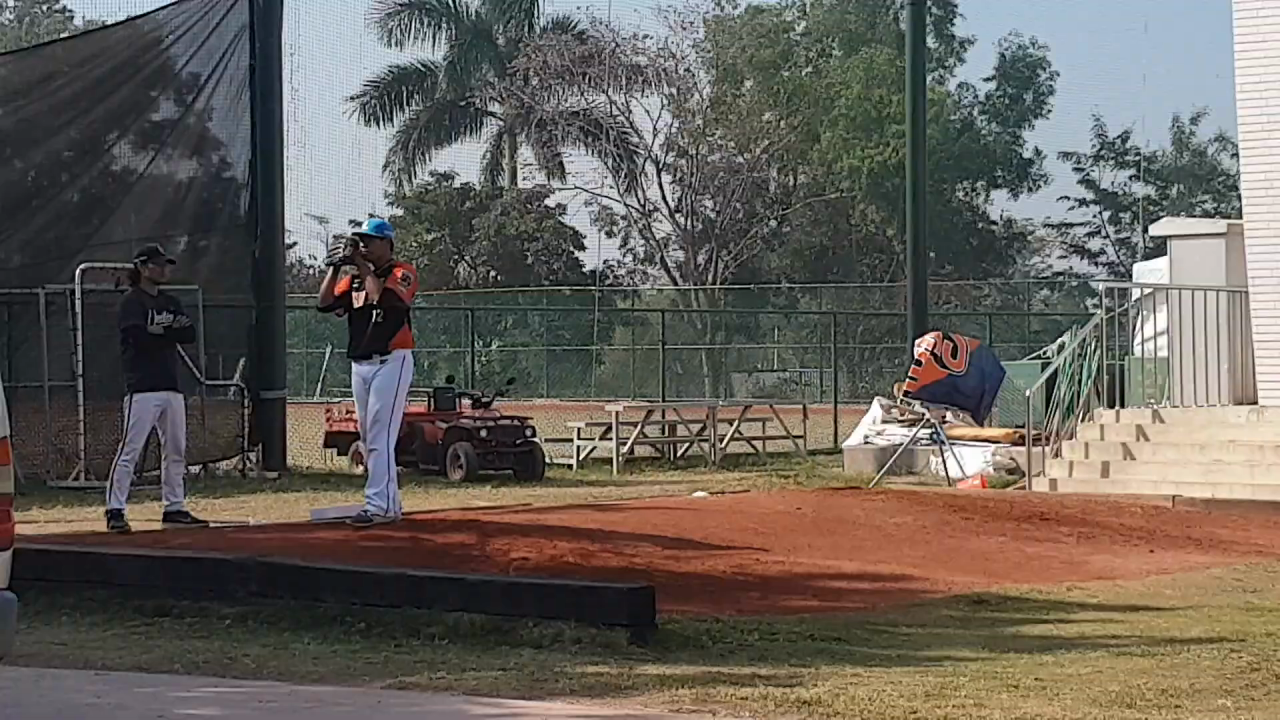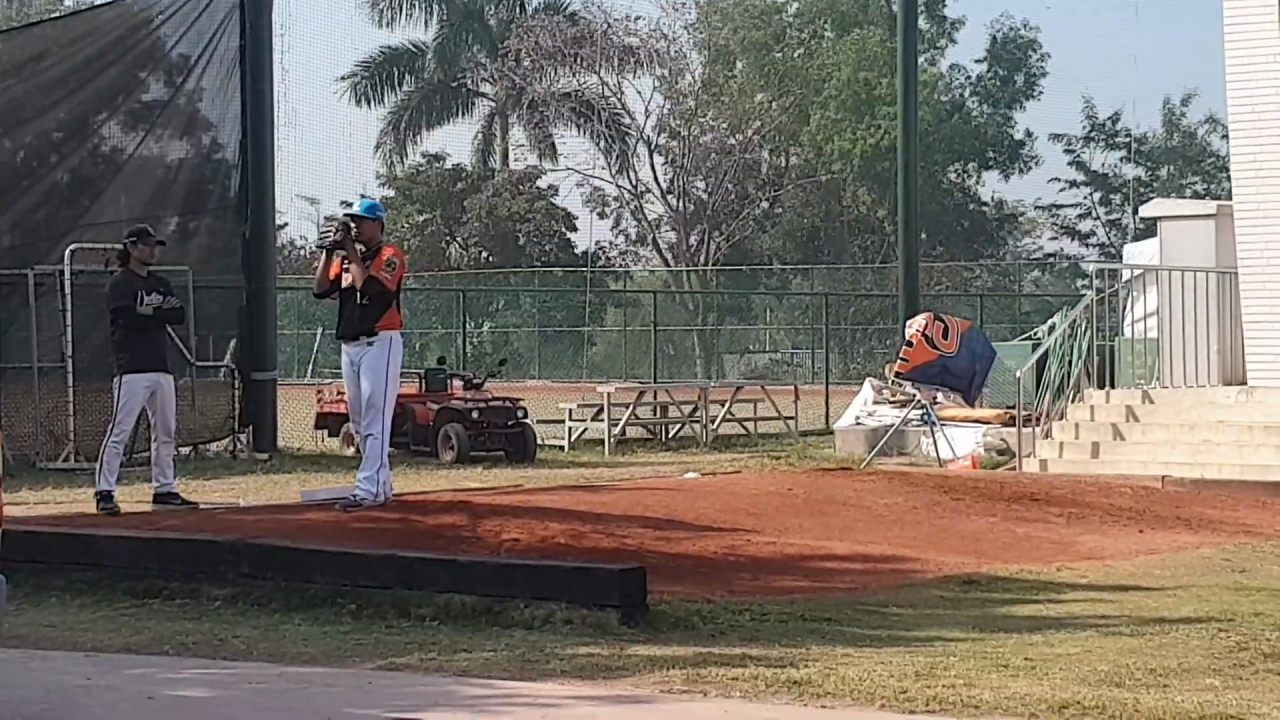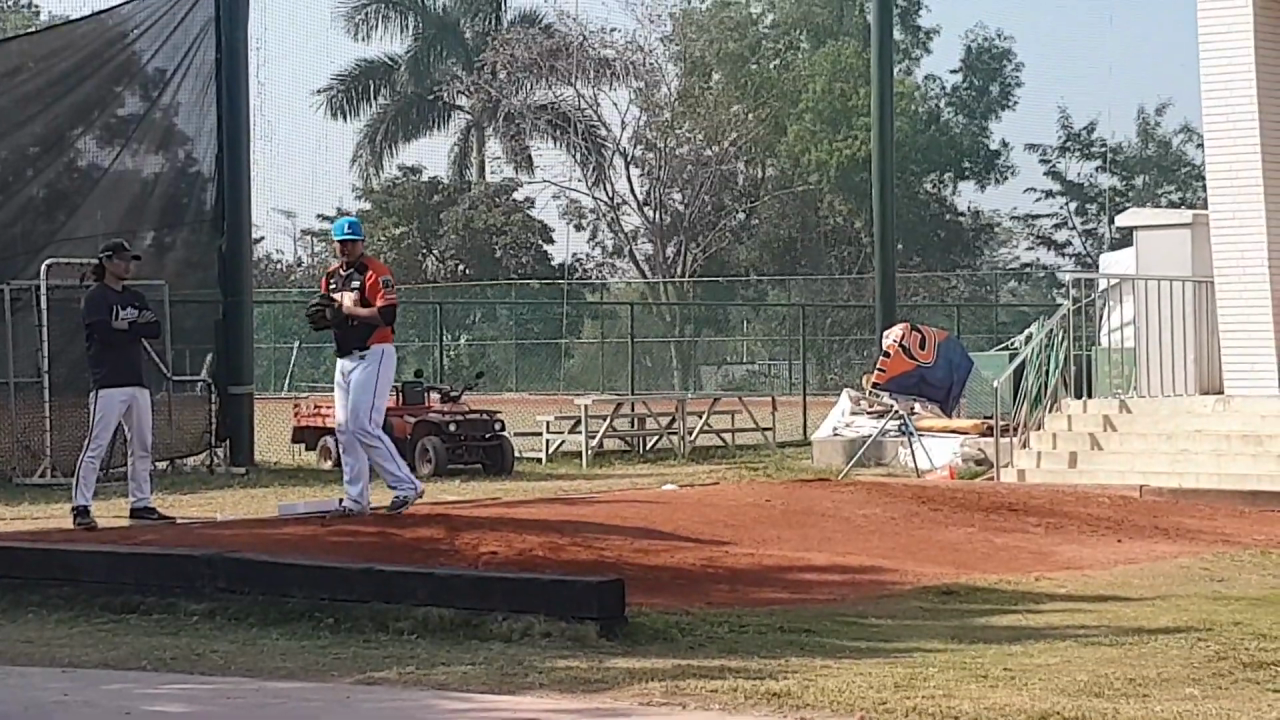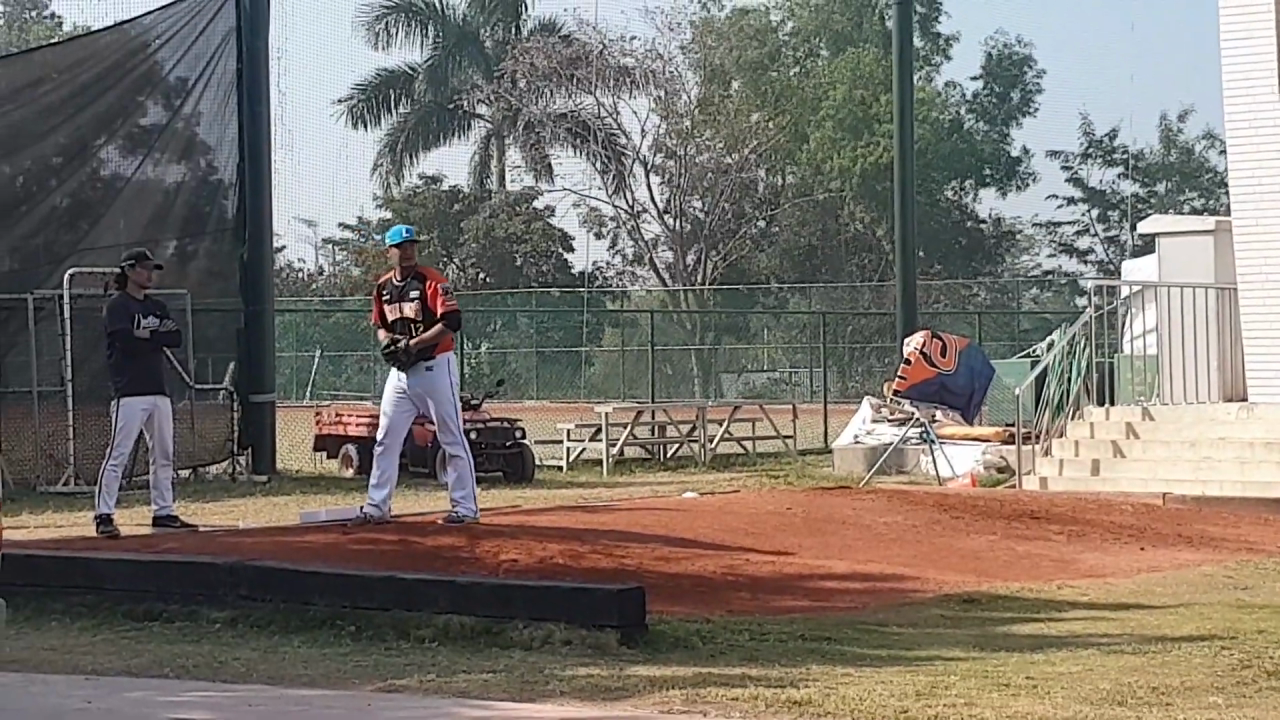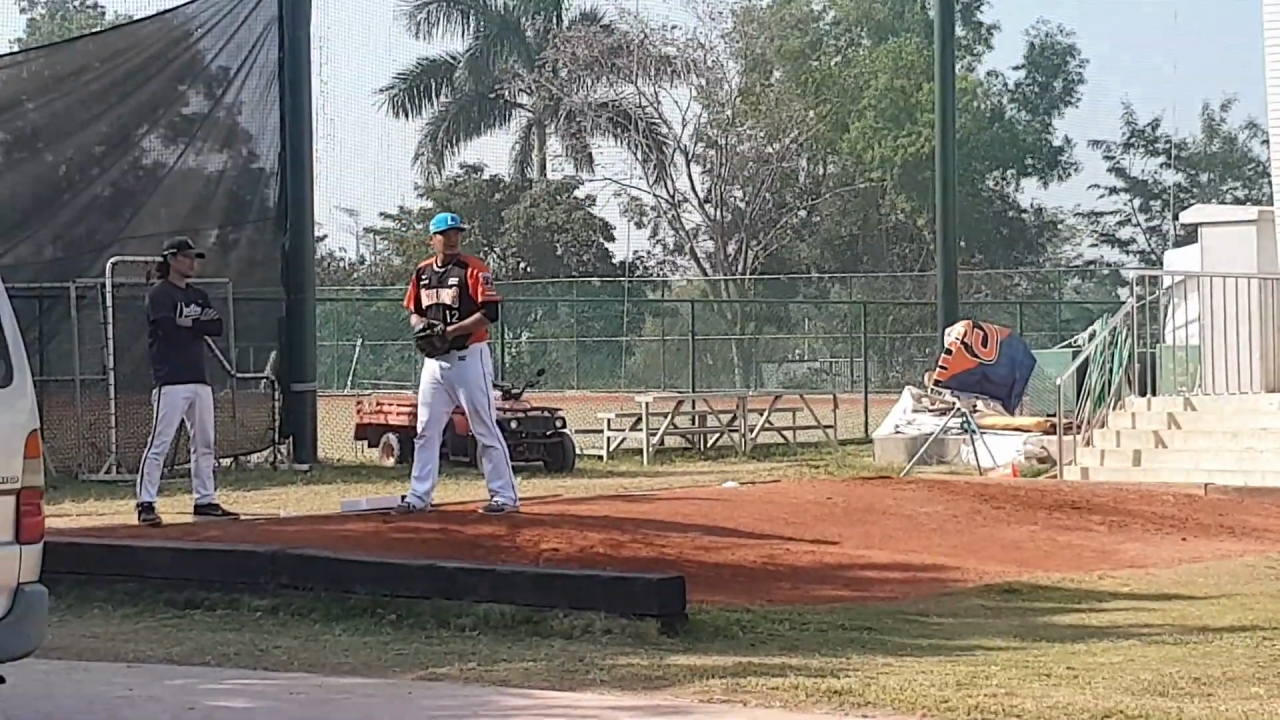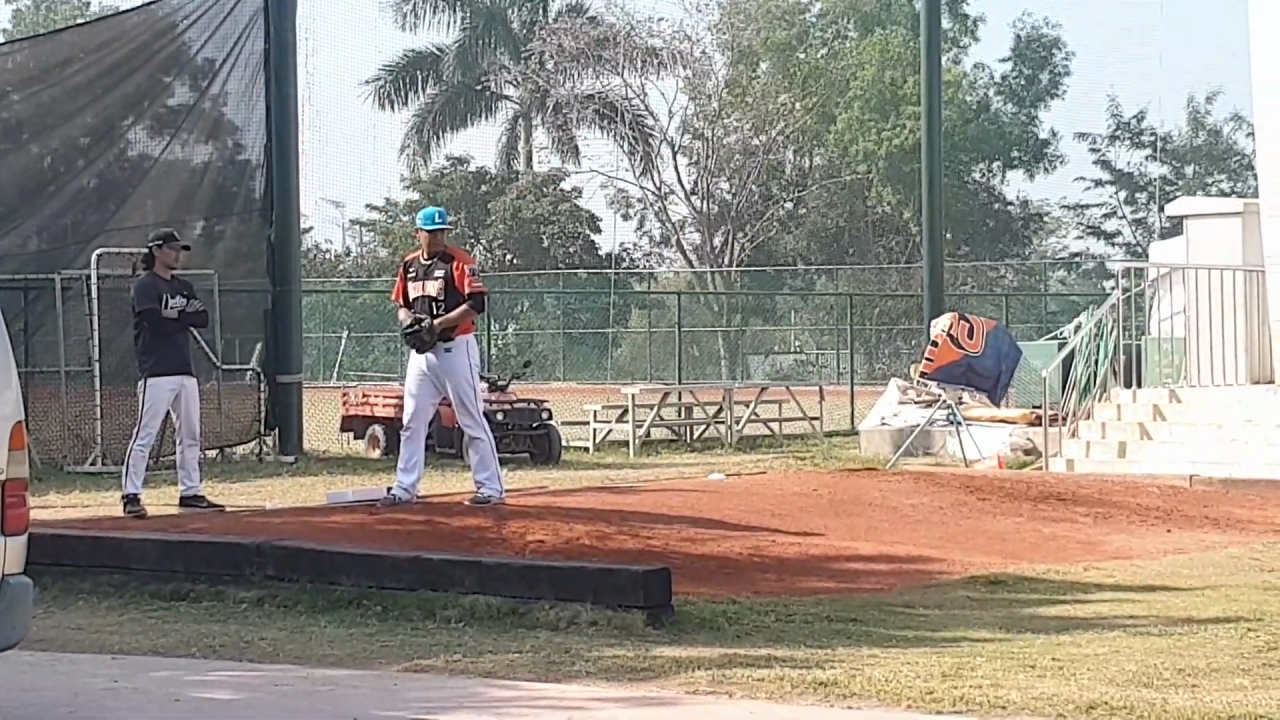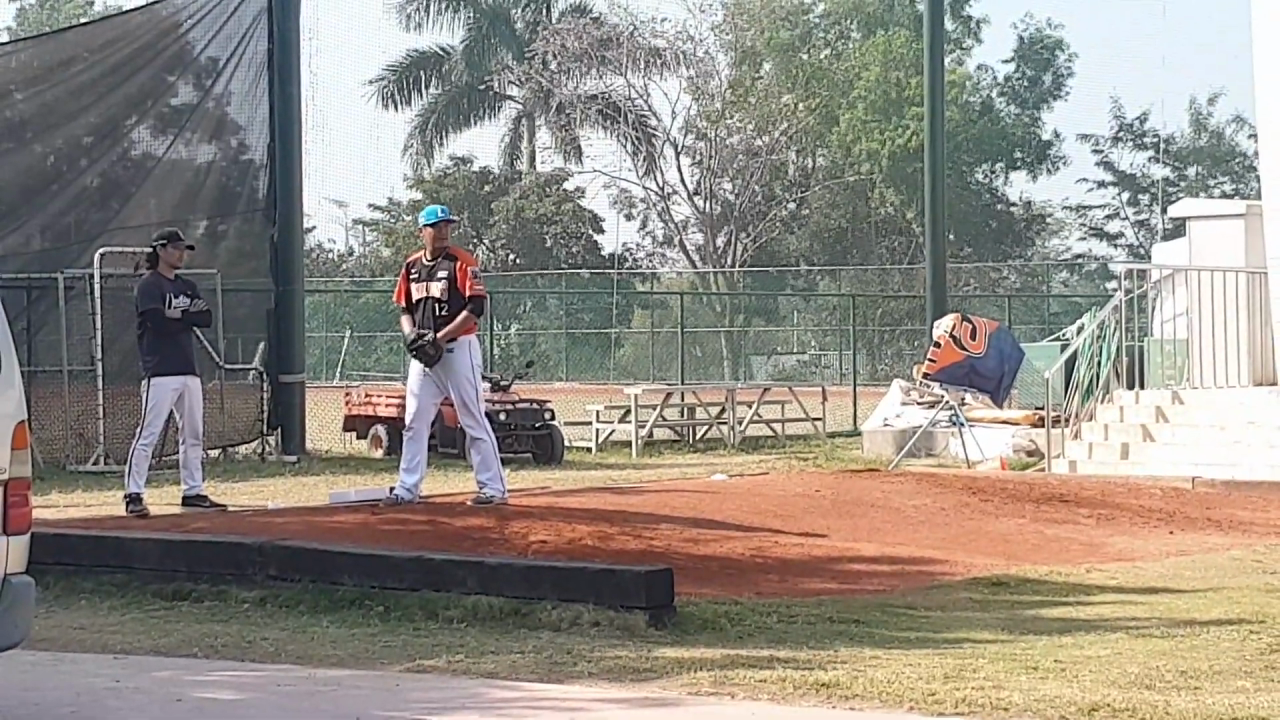
dt=0.5s
person 1, frame 1
left shoulder: (403, 272)
right shoulder: (355, 277)
left elbow: (383, 299)
right elbow: (324, 304)
left wrist: (362, 266)
right wrist: (335, 267)
left hip: (391, 362)
right hip: (360, 364)
left knee: (380, 434)
right knee: (369, 436)
left ankle: (379, 505)
right ankle: (389, 504)
person 1, frame 2
left shoulder: (390, 255)
right shoulder: (347, 258)
left elbow: (366, 285)
right elbow: (321, 290)
left wrist: (349, 250)
right wrist: (329, 252)
left hip: (379, 344)
right hip: (350, 346)
left knee: (374, 419)
right knee: (359, 420)
left ankle: (369, 489)
right ankle: (380, 485)
person 1, frame 3
left shoulder: (376, 272)
right shoulder: (331, 276)
left elbow: (387, 315)
left wrist: (345, 309)
left hip: (374, 356)
right hip: (345, 359)
left knee: (365, 427)
right knee: (345, 430)
left ankle: (406, 486)
right ankle: (356, 500)
person 1, frame 4
left shoulder: (433, 280)
right shoulder: (383, 287)
left elbow: (452, 322)
right elbow: (381, 328)
left wrist: (413, 344)
right wrist: (388, 342)
left hip: (435, 367)
right hip: (402, 370)
left knee: (451, 438)
right knee: (386, 438)
left ankle: (466, 507)
right ankle: (376, 506)
person 1, frame 5
left shoulder: (474, 269)
right shoulder: (422, 272)
left elbow: (489, 313)
right elbow: (413, 312)
left wrist: (450, 330)
right wrist: (421, 325)
left hip: (469, 357)
right hip: (435, 360)
left knee: (484, 428)
right knee: (426, 430)
left ankle: (505, 496)
right ankle: (419, 496)
person 1, frame 6
left shoulder: (460, 260)
right shoulder: (409, 264)
left elbow: (476, 303)
right elbow: (401, 304)
left wrist: (438, 323)
right wrist: (407, 318)
left hip: (455, 349)
right hip: (421, 352)
left knee: (472, 420)
right knee: (412, 421)
left ankle: (491, 487)
right ankle: (404, 488)
person 1, frame 7
left shoulder: (462, 262)
right shoulder: (411, 266)
left elbow: (475, 309)
right elbow: (405, 309)
left wrist: (440, 337)
right wrist: (411, 333)
left hip: (458, 349)
left knee: (473, 420)
right knee: (414, 422)
left ankle: (493, 488)
right ankle: (406, 488)
person 2, frame 1
left shoulder: (171, 302)
right shoulder: (131, 301)
left elbow: (190, 334)
right elbow: (140, 338)
left wrist: (161, 330)
right wrist: (172, 331)
left hip: (172, 387)
right hip: (143, 388)
left knee: (176, 451)
right knee: (130, 450)
left ankle: (174, 508)
right ankle: (115, 511)
person 2, frame 2
left shoulder: (162, 283)
right shoulder: (120, 283)
left elbow: (179, 316)
right elbow: (130, 320)
left wrist: (149, 312)
right wrist: (162, 311)
left hip: (162, 368)
right hip: (132, 370)
left knee: (166, 432)
right knee: (120, 431)
left ankle: (164, 490)
right ankle: (104, 492)
person 2, frame 3
left shoulder: (137, 298)
right shoulder: (95, 297)
left elbow: (155, 329)
right elbow: (105, 334)
left wrist: (125, 326)
right wrist: (137, 326)
left hip: (137, 382)
right hip: (108, 384)
left knee: (142, 447)
right knee: (96, 446)
left ankle: (141, 505)
right ankle: (81, 507)
person 2, frame 4
left shoulder: (158, 306)
right shoulder: (117, 305)
left elbow: (176, 339)
right elbow: (127, 342)
left wrist: (148, 335)
right wrist: (159, 336)
left hip: (158, 391)
right hip: (130, 393)
left knee: (164, 455)
right knee: (118, 455)
left ankle: (163, 512)
right ankle: (104, 515)
person 2, frame 5
left shoulder: (199, 296)
right shoulder: (159, 293)
left elbow: (217, 327)
right elbow: (170, 330)
left wrist: (189, 323)
right wrist: (200, 324)
left hip: (199, 379)
right hip: (171, 381)
left knee: (205, 443)
right knee: (160, 443)
left ankle: (205, 501)
right ankle: (145, 503)
person 2, frame 6
left shoulder: (184, 286)
right shoulder: (144, 285)
left elbow: (203, 318)
right elbow: (155, 322)
left wrist: (175, 315)
right wrist: (186, 315)
left hip: (185, 371)
right hip: (157, 373)
left knee: (190, 435)
right knee: (145, 435)
left ankle: (190, 493)
right ankle: (131, 495)
person 2, frame 7
left shoulder: (188, 286)
right shoulder: (148, 285)
left elbow: (206, 318)
right elbow: (159, 322)
left wrist: (179, 315)
right wrist: (189, 317)
left hip: (189, 370)
right hip: (160, 372)
left knee: (193, 435)
right knee: (148, 434)
left ankle: (193, 492)
right ankle: (134, 495)
